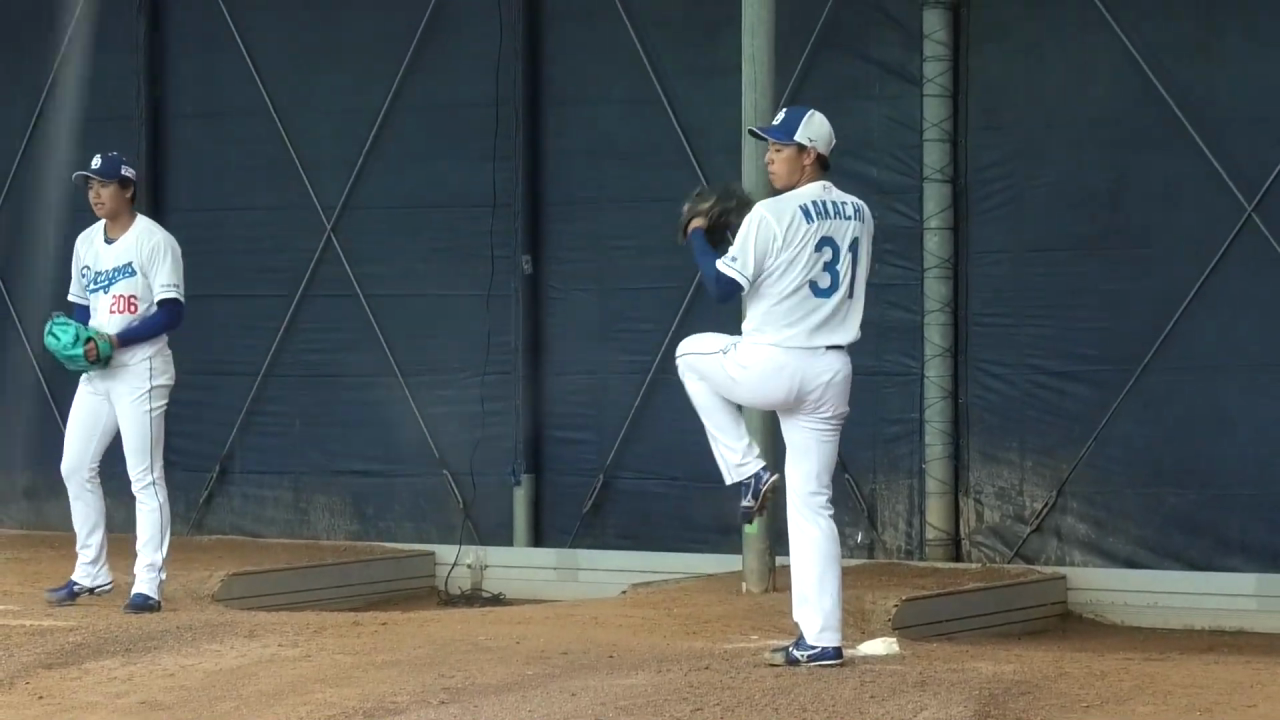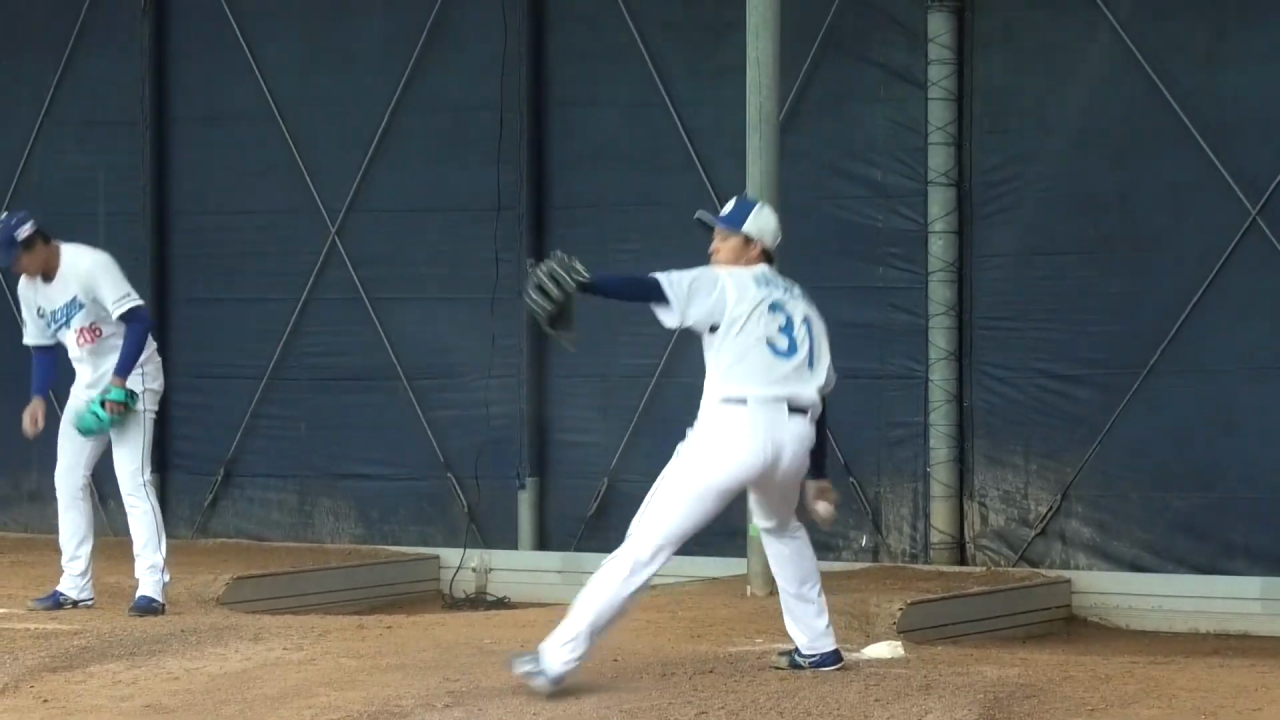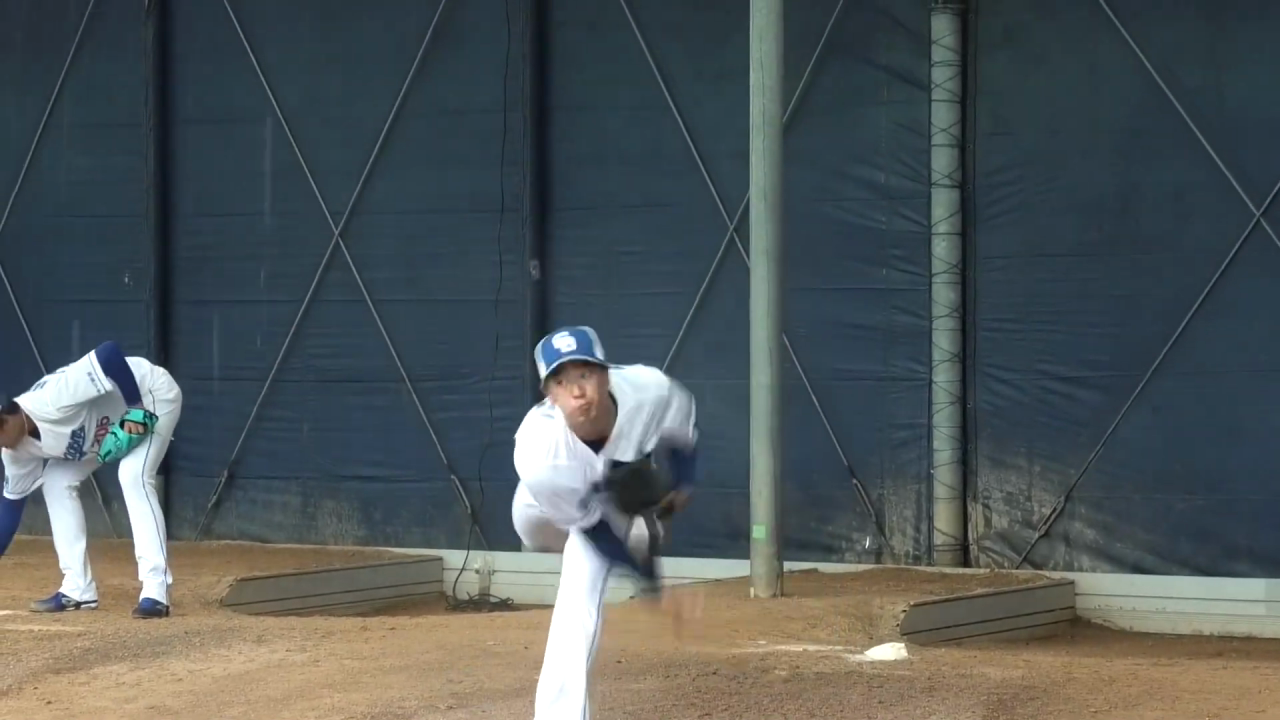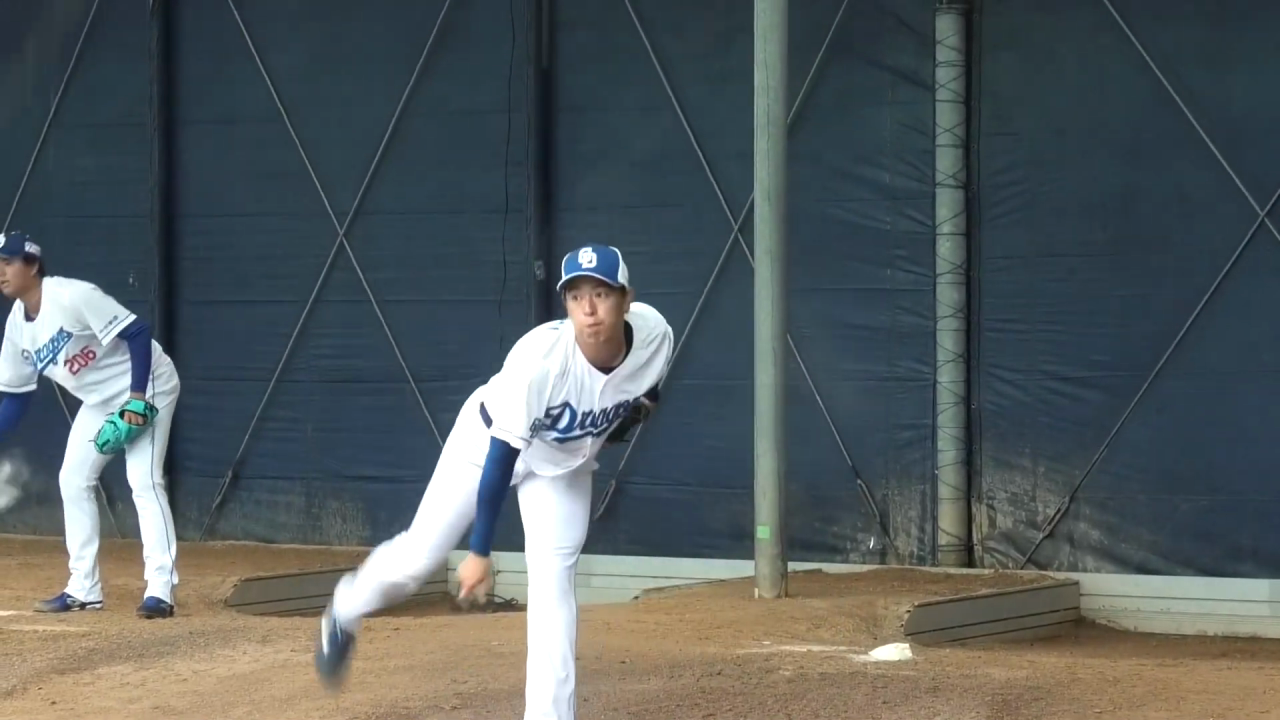
dt=0.5s
person 1, frame 1
left shoulder: (771, 213)
right shoulder: (859, 213)
left elbow: (724, 285)
left wrist: (697, 233)
left hip: (769, 365)
right hip: (830, 373)
left knee: (692, 353)
right knee: (811, 503)
left ankle: (747, 472)
right ankle: (821, 639)
person 1, frame 2
left shoulder: (722, 284)
right shoulder: (801, 303)
left elbow: (653, 288)
right elbow: (818, 390)
left wrist: (580, 282)
right wrist: (815, 472)
left hip: (736, 430)
right hip: (795, 435)
left knee: (645, 544)
right knee: (782, 529)
left ankle: (559, 655)
right ankle: (818, 647)
person 1, frame 3
left shoulder: (648, 393)
right shoulder: (539, 453)
left elbow: (684, 431)
right elbow: (591, 526)
left wrist: (680, 485)
right wrist: (649, 578)
left hip: (618, 502)
right hip: (568, 507)
left knee: (578, 606)
person 1, frame 4
left shoulder: (655, 336)
right shoulder: (538, 356)
right elbow: (503, 451)
left wrist: (644, 401)
right wrist: (479, 551)
left hip: (566, 467)
right hip: (490, 441)
left knee: (554, 585)
right knee: (421, 554)
right ankle: (346, 610)
person 2, frame 1
left shoulder: (156, 241)
right shoulder: (85, 242)
left elbow: (171, 312)
right elbow: (81, 304)
left wrist: (115, 342)
left hip: (140, 374)
right hip: (95, 372)
left knee: (144, 479)
right knee: (75, 467)
left ankle: (148, 584)
right ankle: (91, 572)
person 2, frame 2
left shoulder: (88, 264)
left elbow: (136, 320)
right elbow: (41, 347)
left wrist: (119, 383)
right wrist: (38, 397)
left hip: (131, 375)
right hip: (88, 384)
left knee: (133, 479)
right knee: (68, 479)
left ankle: (151, 589)
right ankle: (75, 586)
person 2, frame 3
left shoulder: (51, 402)
left elbow: (110, 353)
left wrist: (136, 408)
left hip: (151, 395)
left knee: (134, 478)
right knee: (56, 483)
left ankle: (156, 592)
right ankle: (78, 589)
person 2, frame 4
left shoulder: (74, 296)
left elbow: (137, 333)
left wrist: (137, 398)
left hip: (145, 388)
right hip: (99, 401)
left knee: (143, 481)
right knee: (73, 481)
left ankle: (160, 590)
right ankle: (84, 589)
